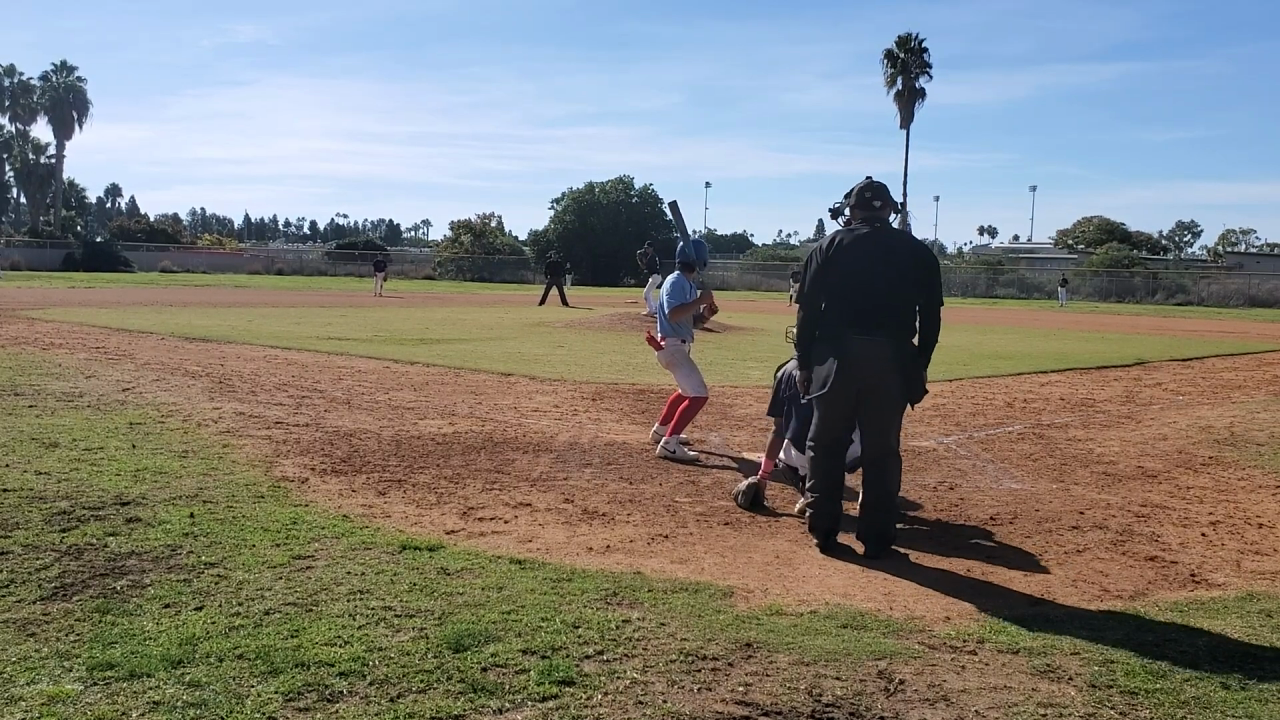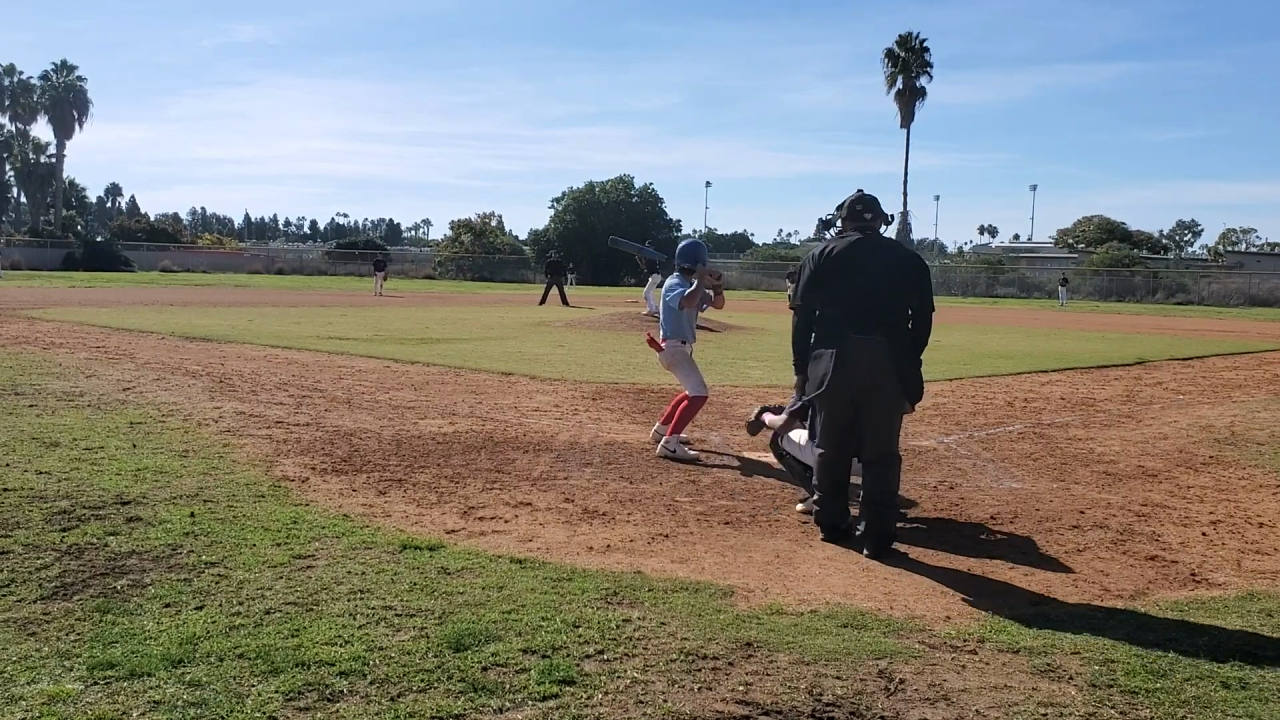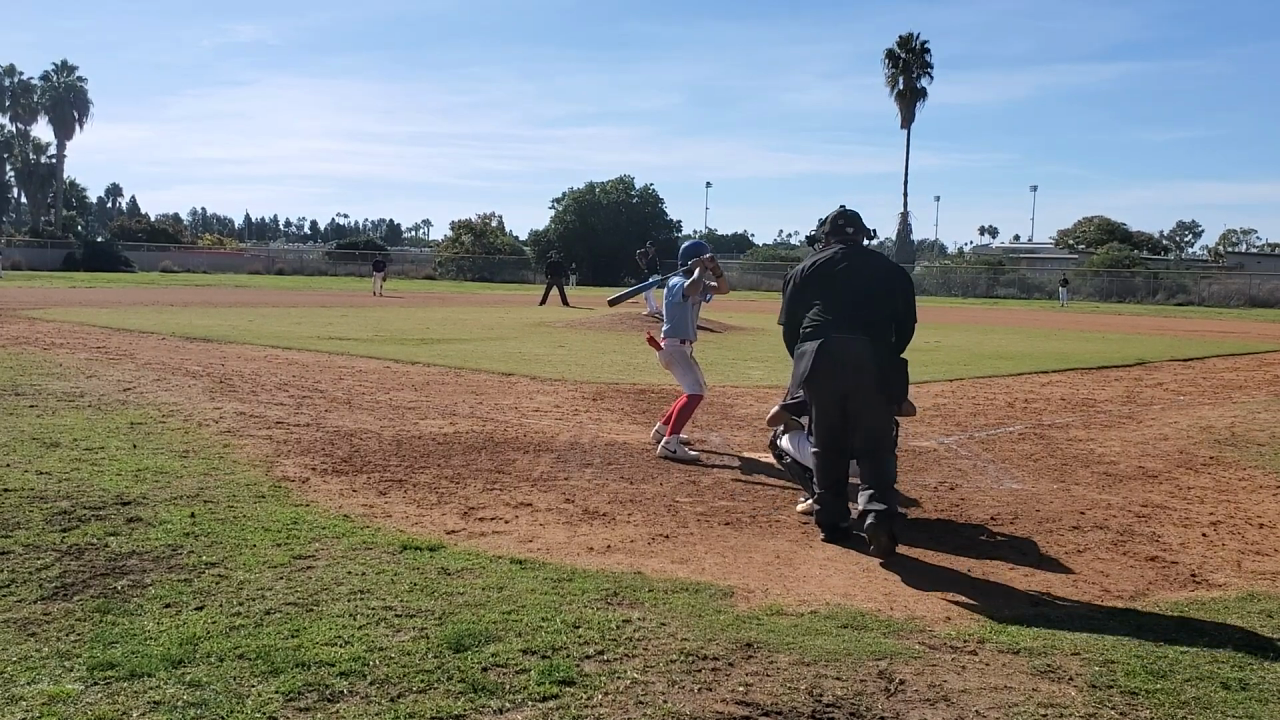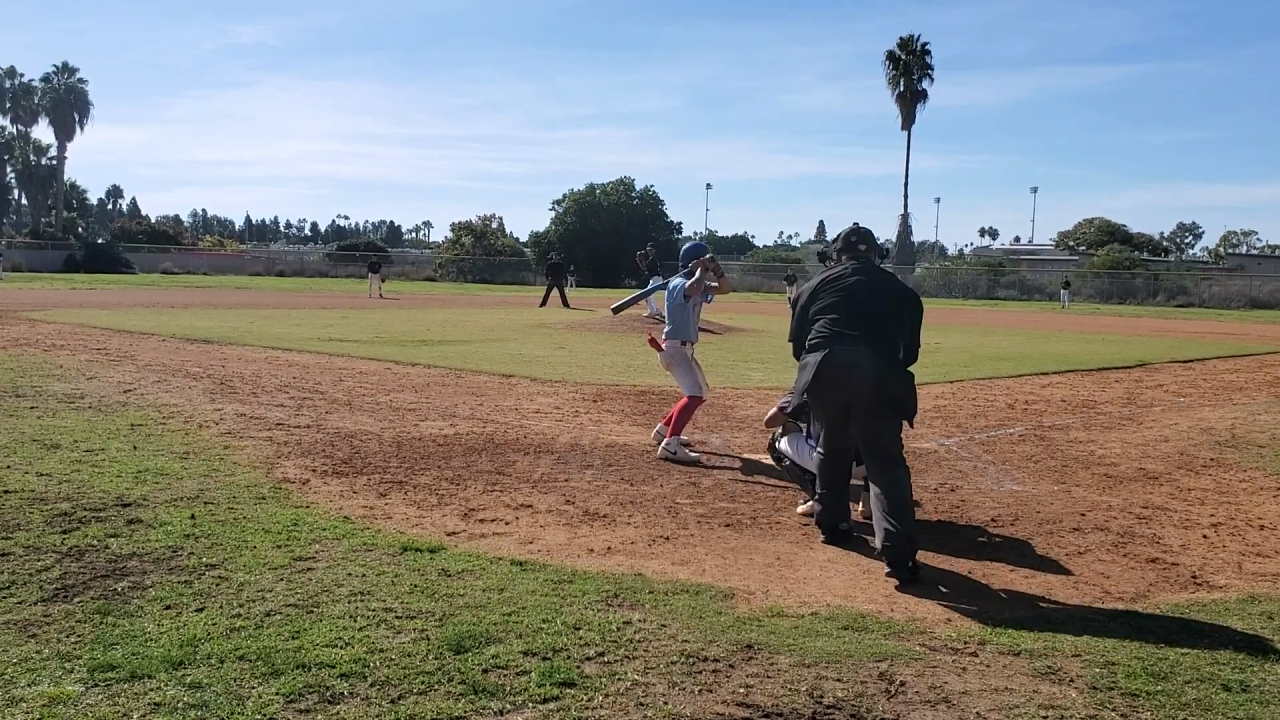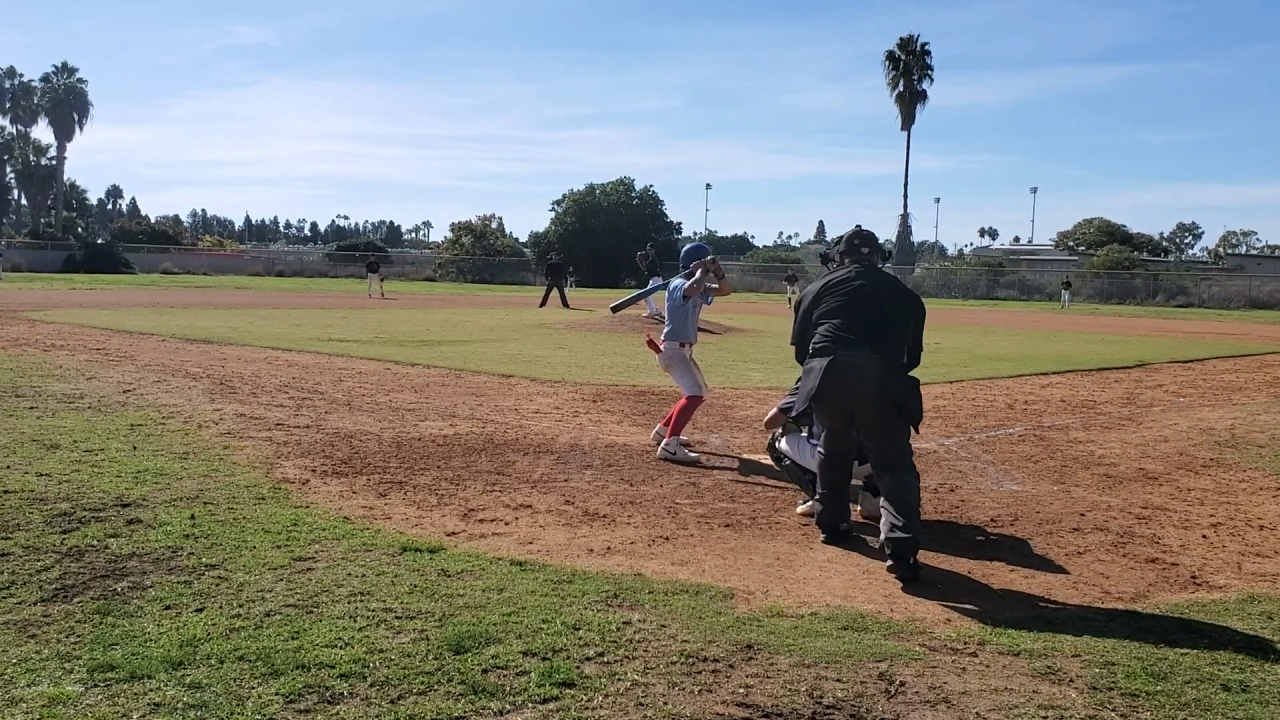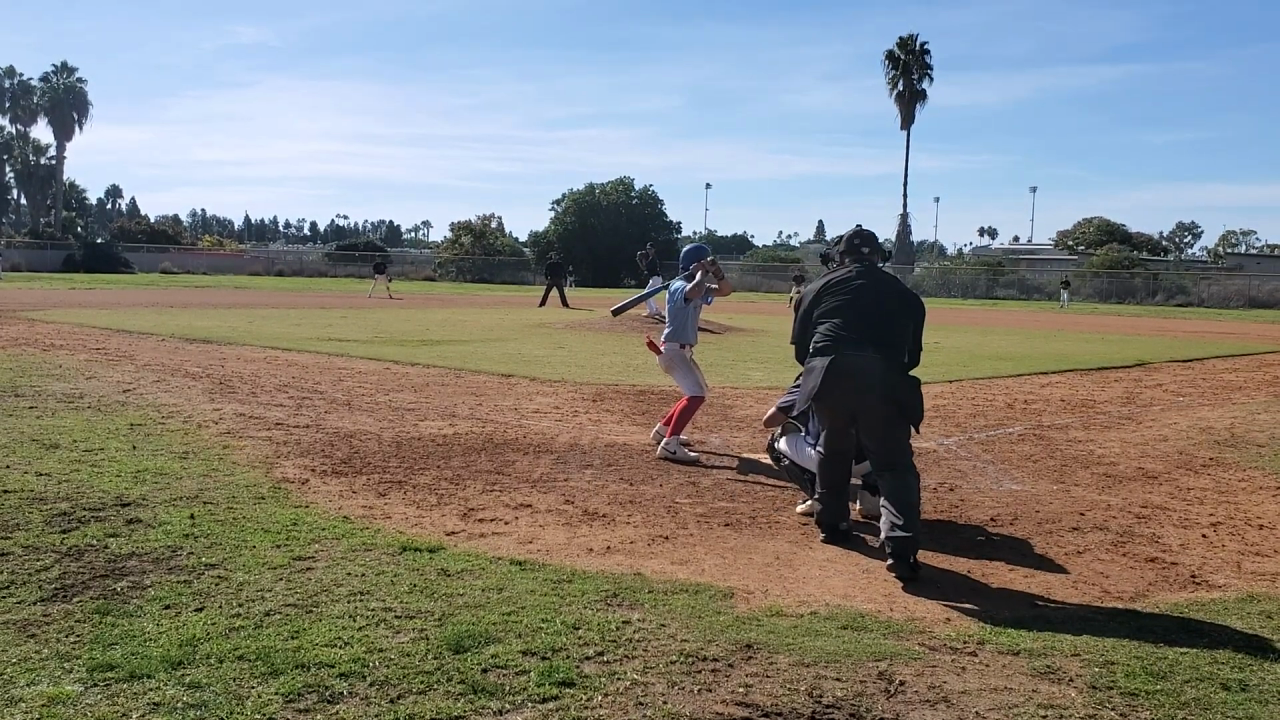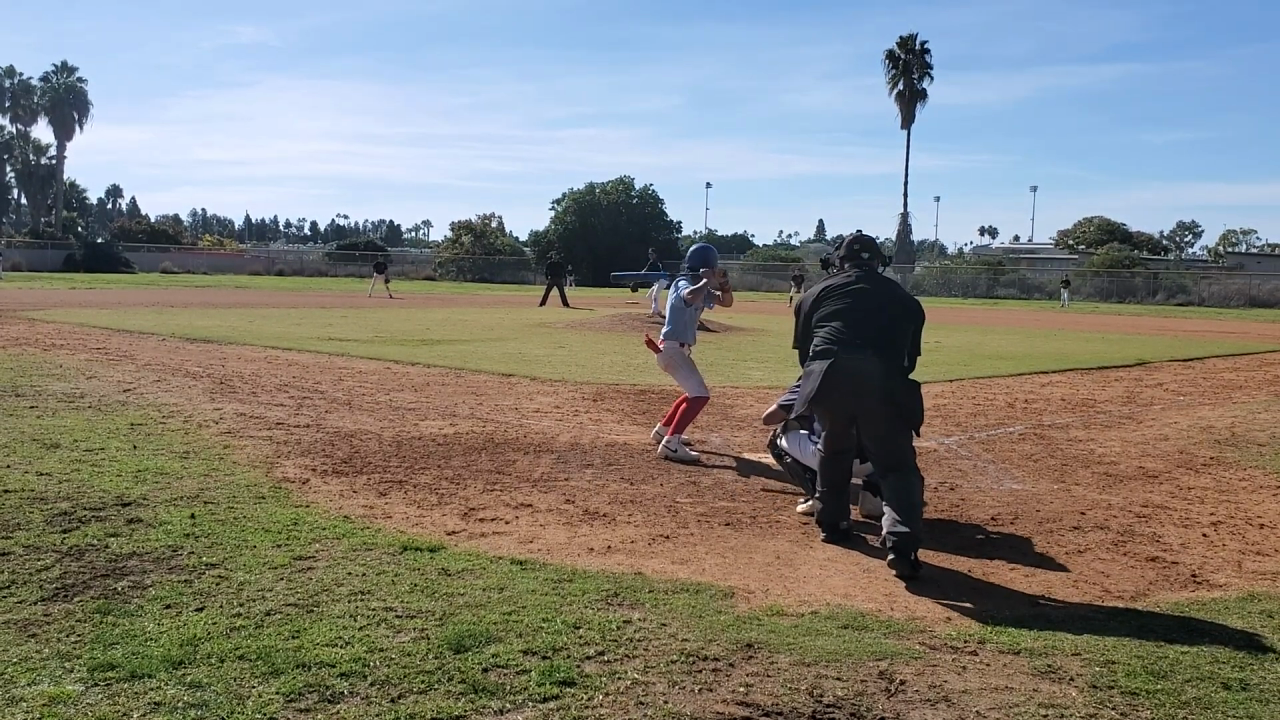
dt=0.5s
person 1, frame 1
left shoulder: (831, 245)
right shoulder: (917, 251)
left elbow: (808, 310)
right elbow: (931, 315)
left wrist: (804, 363)
right wrist: (921, 364)
left hip: (837, 357)
right hip: (892, 360)
left knee: (826, 445)
right knee: (882, 452)
left ankle: (824, 529)
right ankle: (876, 537)
person 1, frame 2
left shoulder: (823, 254)
right shoulder: (908, 259)
left elbow: (803, 316)
right elbow: (923, 320)
left wrist: (802, 369)
right wrist: (908, 364)
left hip: (834, 358)
right hip: (888, 360)
left knee: (832, 446)
right knee: (881, 452)
left ankle: (832, 523)
right ankle: (876, 536)
person 1, frame 3
left shoulder: (807, 268)
right shoulder: (890, 269)
left elbow: (790, 328)
right elbow: (905, 327)
left wrist: (805, 364)
right wrist: (886, 362)
left hip: (820, 356)
right hip: (871, 358)
left knee: (827, 444)
right knee: (875, 444)
left ankle: (832, 522)
right ankle: (877, 514)
person 1, frame 4
left shoulder: (816, 284)
right shoulder: (899, 289)
left elbow: (798, 343)
right elbow: (910, 352)
left hip: (823, 367)
right hip: (876, 372)
left knee: (833, 447)
right knee: (886, 459)
left ankle: (832, 524)
right ankle: (898, 553)
person 1, frame 5
left shoulder: (818, 288)
right shoulder: (902, 293)
left elbow: (800, 349)
right elbow: (912, 355)
left hip: (827, 373)
right hip: (881, 377)
left knee: (834, 448)
right knee: (894, 463)
left ankle: (831, 524)
right ankle: (900, 548)
person 1, frame 6
left shoulder: (819, 287)
right shoulder: (903, 293)
left elbow: (800, 348)
right elbow: (912, 355)
left hip: (829, 372)
right hip: (883, 376)
left knee: (833, 446)
right knee: (894, 462)
left ankle: (831, 524)
right ankle: (900, 548)
person 1, frame 7
left shoulder: (817, 292)
right shoulder: (902, 297)
left elbow: (803, 351)
right elbow: (909, 359)
left hip: (827, 376)
right hip: (882, 380)
left knee: (835, 446)
right knee: (897, 464)
left ankle: (831, 523)
right ankle: (902, 544)
person 2, frame 1
left shoulder: (689, 285)
right shoulder: (675, 282)
right elbow: (673, 314)
left wrist: (705, 312)
right wrist: (700, 301)
left hip: (679, 346)
right hip: (672, 346)
left knee: (687, 391)
right knee: (699, 394)
left ankle: (661, 430)
right ankle: (669, 444)
person 2, frame 2
left shoulder: (692, 284)
right shoulder: (674, 283)
left elbow: (718, 304)
right elbow: (688, 303)
left wrist: (716, 285)
right wrist: (700, 280)
left hip: (683, 347)
right hip: (673, 347)
left knee: (693, 391)
right knee: (699, 394)
left ankle: (662, 429)
right ankle: (669, 443)
person 2, frame 3
left shoulder: (694, 282)
right shoulder: (676, 282)
left elbow: (723, 289)
right elbow: (693, 289)
left wrist: (714, 268)
right wrist: (700, 269)
left hip: (684, 347)
right hip: (673, 346)
left knee: (698, 390)
right knee: (695, 392)
left ankle: (663, 429)
right ankle: (669, 443)
person 2, frame 4
left shoulder: (697, 285)
right shoulder: (677, 284)
left elbow: (725, 288)
right elbow: (694, 289)
left wrist: (715, 268)
right wrist: (702, 269)
left hip: (686, 349)
right hip: (673, 348)
left knee: (700, 393)
right knee: (694, 394)
left ankle: (664, 430)
right ankle: (670, 445)
person 2, frame 5
left shoulder: (698, 287)
right shoulder: (678, 284)
left elbow: (725, 290)
right elbow: (693, 289)
left wrist: (716, 270)
right wrist: (702, 270)
left hip: (684, 350)
right hip: (672, 349)
left knee: (699, 393)
right knee: (694, 394)
left ankle: (663, 430)
right ankle: (669, 445)
person 2, frame 6
left shoulder: (696, 286)
right shoulder: (678, 286)
left elbow: (725, 290)
right elbow: (695, 291)
left wrist: (716, 270)
right wrist: (702, 272)
left hip: (684, 351)
right hip: (672, 351)
left knee: (699, 392)
right knee: (695, 394)
left ankle: (663, 430)
right ankle: (669, 445)
person 2, frame 7
left shoulder: (700, 287)
right shoulder: (682, 285)
left elbow: (727, 301)
right elbow: (692, 296)
left wrist: (722, 281)
right wrist: (708, 280)
left hip: (681, 350)
right hip: (671, 349)
left knee: (694, 393)
right knee: (700, 394)
left ankle: (663, 430)
right ankle: (670, 443)
